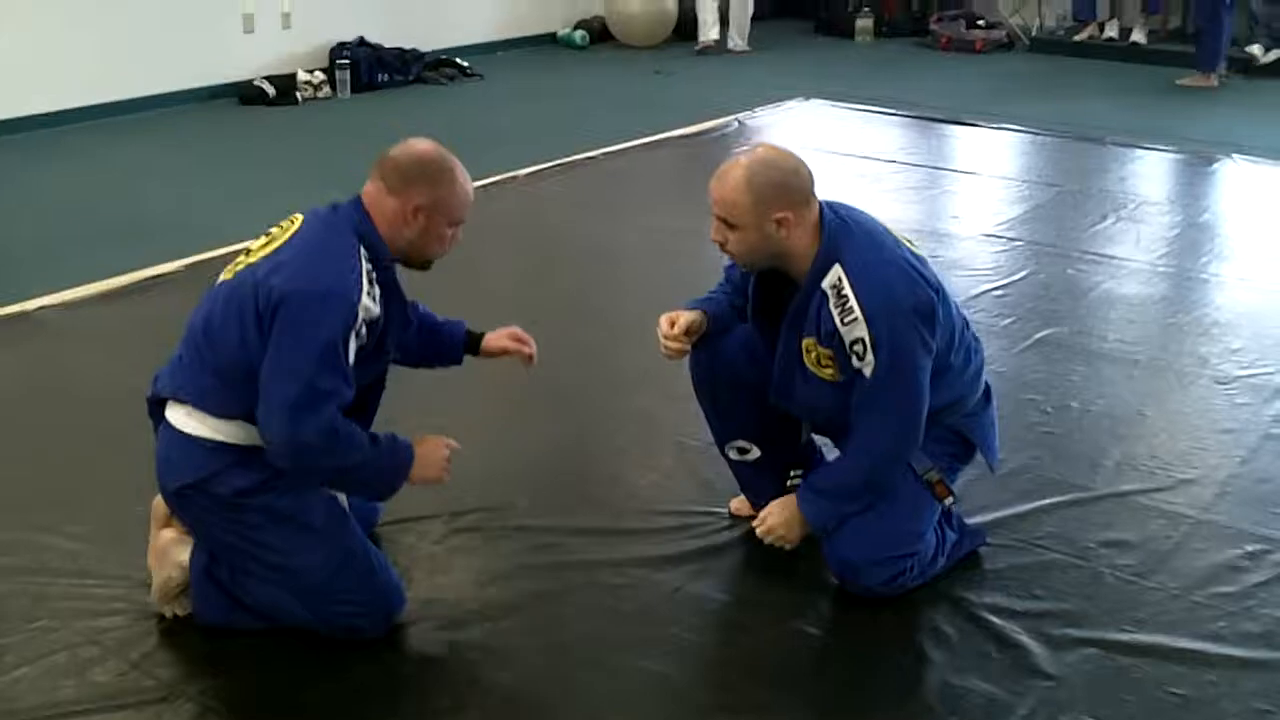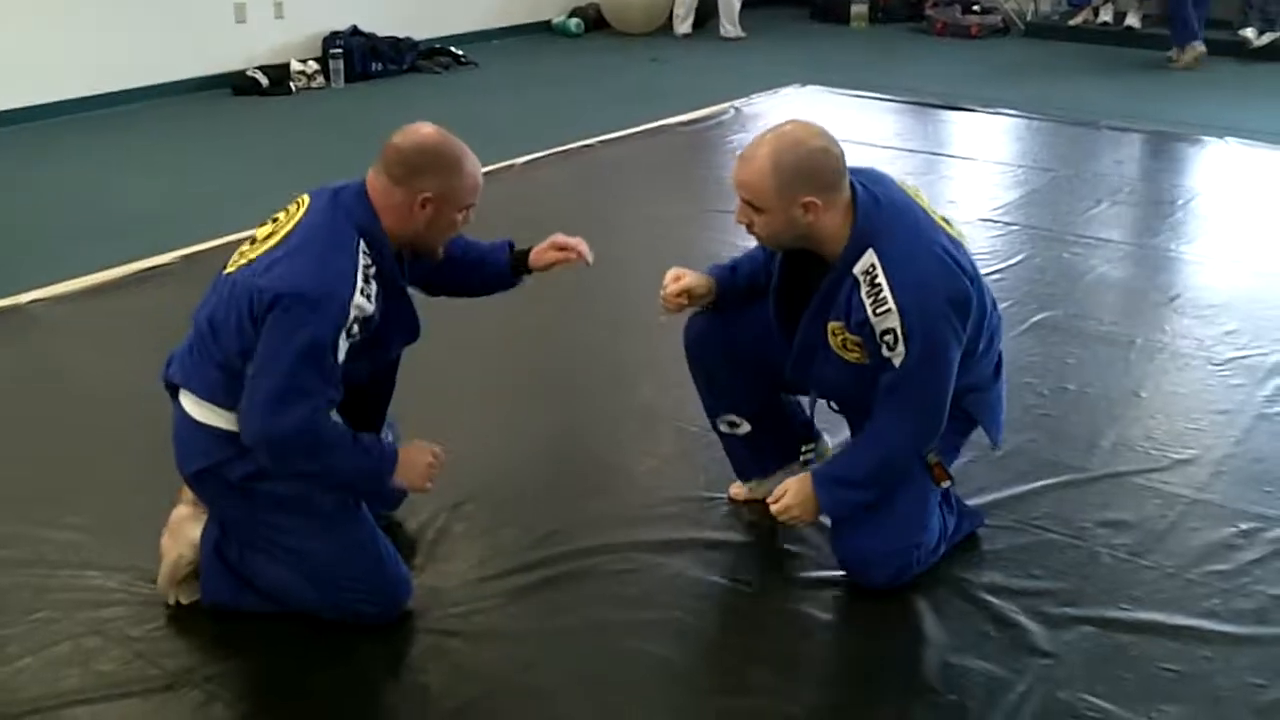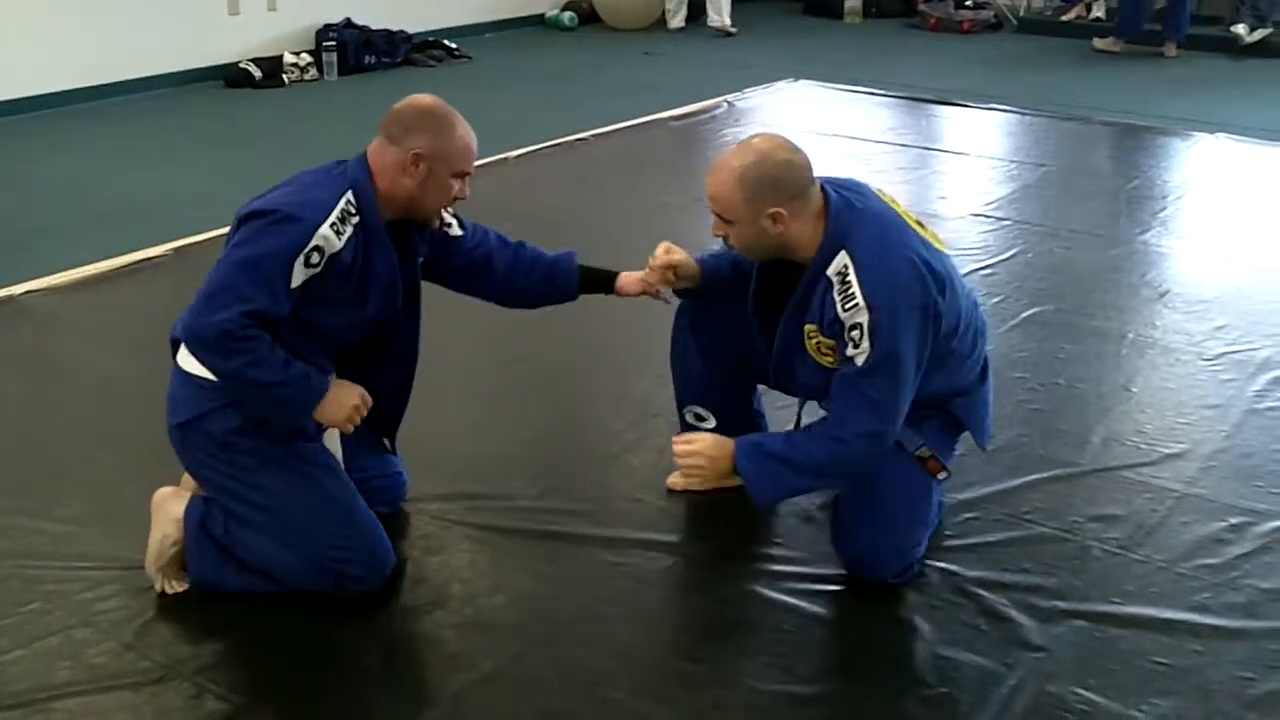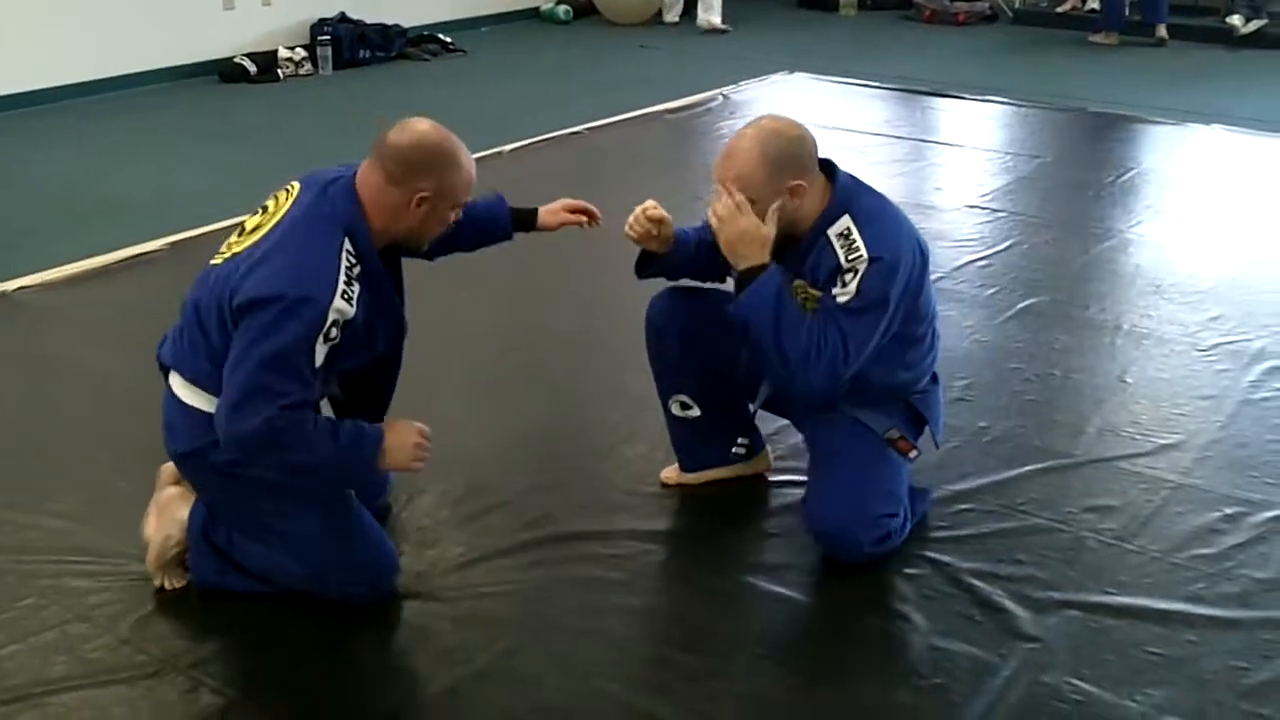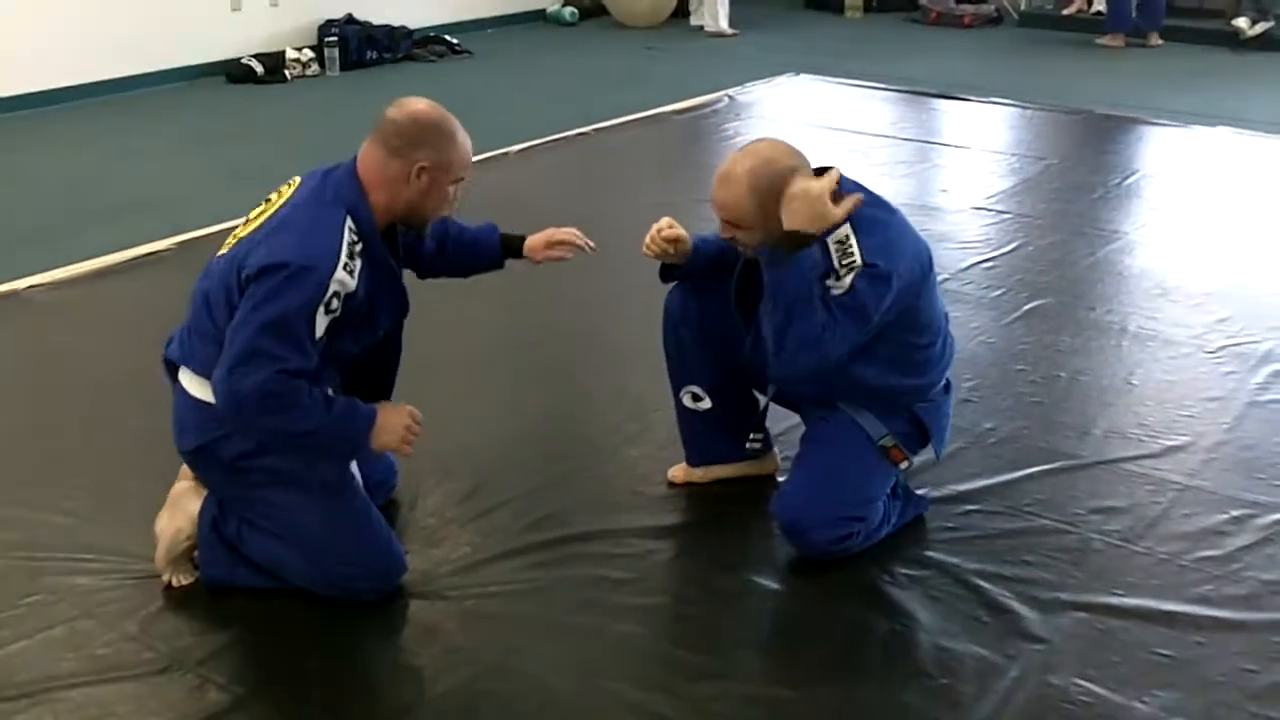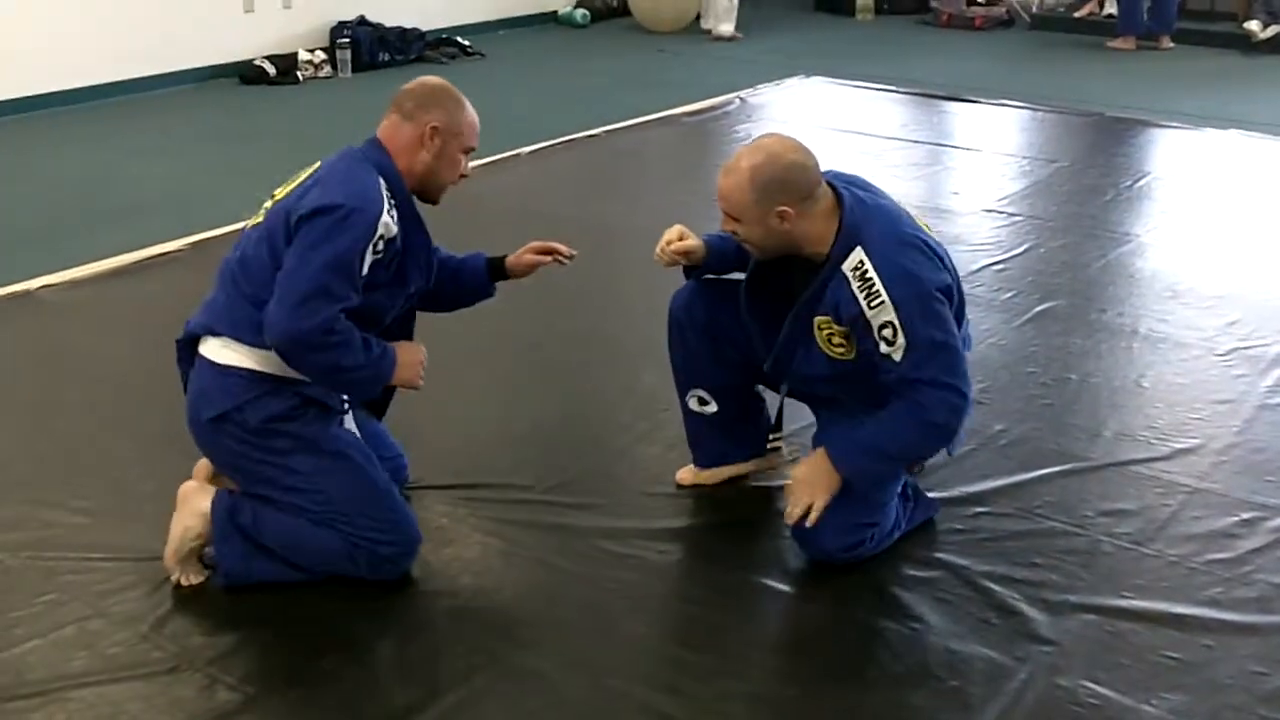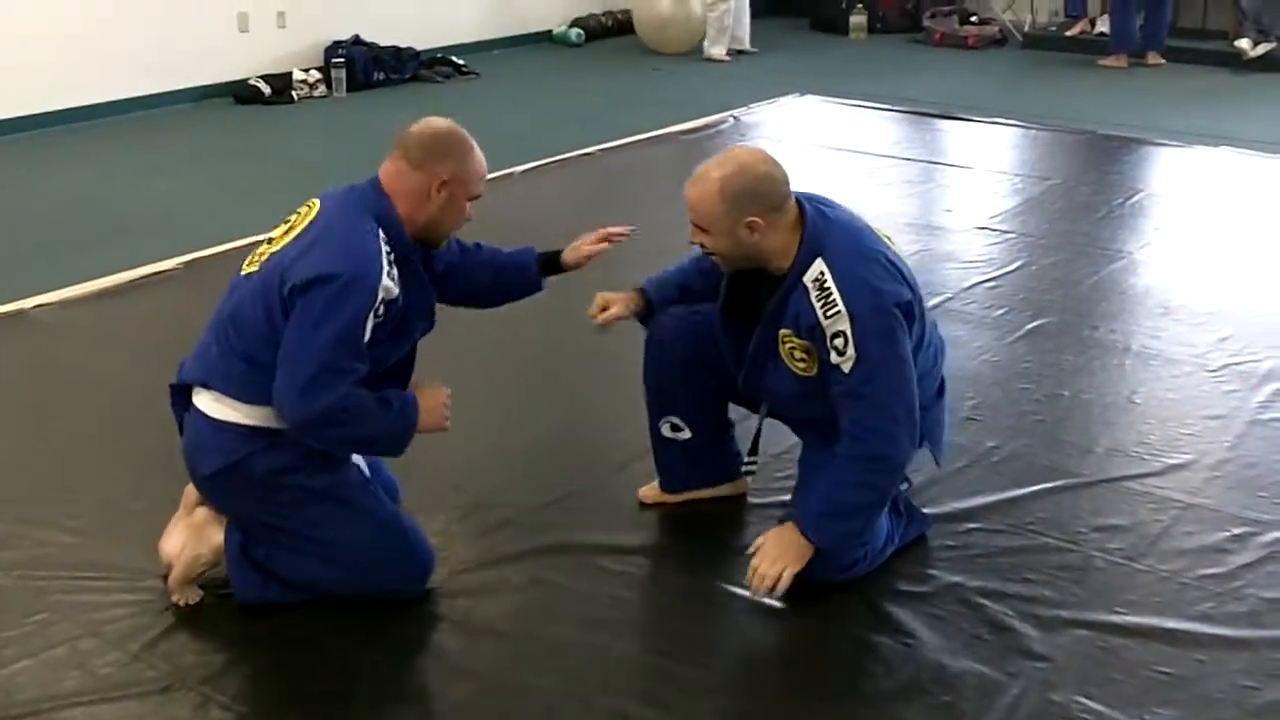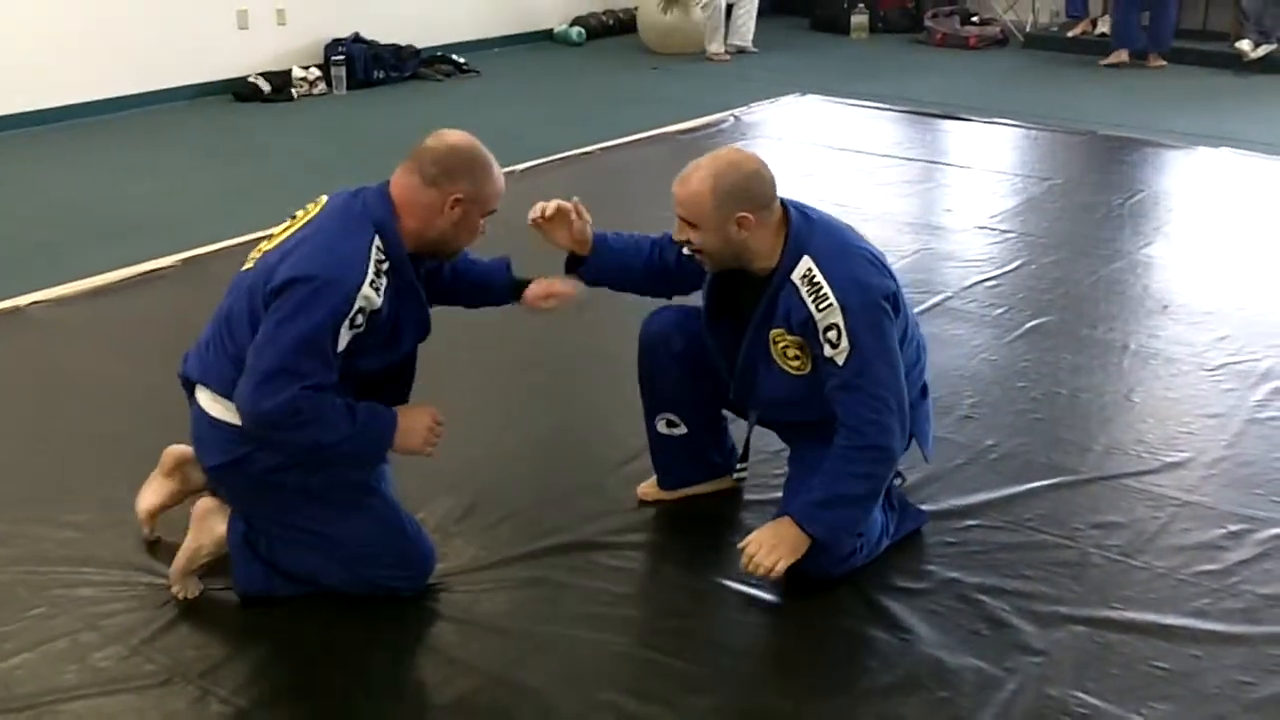
dt=0.4s
person 1, frame 1
left shoulder: (337, 234)
right shoulder: (329, 291)
left elbow: (393, 326)
right elbow: (305, 437)
left wrist: (474, 342)
right wrist: (404, 462)
left hip: (247, 433)
right hip: (222, 463)
left knee: (358, 516)
right knee: (369, 607)
left ankle: (198, 515)
right ankle: (194, 563)
person 1, frame 2
left shoulder: (348, 206)
right shoulder: (324, 287)
left elbow: (429, 261)
right elbow: (281, 430)
left wrist: (522, 261)
right wrist: (388, 462)
left hip: (260, 409)
right hip: (243, 443)
left knee: (379, 492)
right knee: (378, 594)
left ankle: (228, 502)
right ankle: (207, 546)
person 1, frame 3
left shoulder: (405, 214)
right shoulder: (304, 222)
left elbow: (492, 262)
right elbow: (214, 329)
left wrist: (609, 280)
right wrist: (315, 396)
left hip: (289, 395)
right hip: (229, 409)
left knee: (383, 489)
right knee: (360, 567)
left ankle: (231, 484)
right ankle: (192, 524)
person 1, frame 4
left shoulder: (343, 193)
right shoulder: (308, 287)
left elbow: (432, 229)
right elbow: (257, 426)
left wrist: (529, 219)
right wrist: (374, 446)
left hip: (268, 399)
right hip: (225, 429)
left knee: (369, 489)
right knee: (364, 574)
left ankle: (209, 488)
right ankle: (192, 524)
person 1, frame 5
left shoulder: (345, 187)
right shoulder: (313, 258)
left elbow: (422, 241)
right elbow: (251, 393)
left wrist: (515, 246)
right wrist: (364, 427)
left hip: (273, 387)
right hip: (236, 418)
left knee: (376, 477)
right knee: (372, 571)
left ankle: (222, 480)
right ankle: (204, 517)
person 1, frame 6
left shoulder: (364, 181)
right shoulder: (357, 207)
left elbow: (415, 276)
right elbow: (301, 329)
left wrist: (501, 268)
right wrist: (385, 364)
left hip: (271, 384)
right hip: (252, 397)
left knee: (387, 473)
right knee: (387, 546)
left ankle: (236, 471)
right ankle: (213, 514)
person 1, frame 7
left shoulder: (360, 211)
right shoulder: (353, 267)
left elbow: (445, 267)
right elbow: (317, 405)
left wrist: (554, 262)
right wrist: (410, 413)
left hip: (245, 422)
right hip: (249, 443)
left knee: (379, 496)
right knee: (402, 567)
left ankle: (222, 496)
right ankle: (224, 539)
person 1, frame 8
left shoulder: (374, 216)
right shoulder: (339, 275)
left elbow: (435, 270)
right elbow: (274, 405)
left wrist: (517, 286)
right wrist: (387, 429)
left hip: (264, 417)
right hip: (255, 435)
left knee: (367, 487)
right knee: (403, 565)
left ankle: (200, 473)
right ankle: (229, 531)
person 2, frame 1
left shoulder: (881, 298)
right shoulder: (775, 244)
left elbow: (887, 441)
right elbow: (743, 290)
left wrist: (810, 509)
right wrist: (699, 319)
left hip: (920, 427)
right hip: (836, 396)
left knee: (861, 563)
right knee: (717, 354)
left ankle: (944, 530)
right ankle: (786, 480)
person 2, frame 2
left shoulder: (914, 285)
right shoulder: (836, 192)
left elbow: (909, 424)
right elbow: (779, 261)
left wrist: (824, 490)
right wrist: (713, 285)
left hip: (929, 398)
left knee: (871, 558)
right knee: (712, 334)
left ankle: (943, 512)
right ankle: (785, 457)
person 2, frame 3
left shoulder: (884, 287)
right shoulder: (813, 205)
left elbow: (860, 435)
right elbow: (759, 264)
left wrist: (740, 459)
right wrist: (697, 273)
left hip: (918, 399)
left knee: (875, 557)
right knee: (701, 319)
left ankle: (913, 490)
right ankle: (719, 468)
person 2, frame 4
left shoulder: (879, 248)
right shoulder: (777, 201)
left elbow: (817, 371)
right elbow: (711, 248)
left wrist: (755, 267)
right wrist: (668, 243)
left hip: (866, 397)
left knee: (845, 530)
right knee: (671, 314)
left ankle: (879, 483)
right ankle: (727, 453)
person 2, frame 5
left shoulder: (879, 253)
right shoulder: (815, 200)
left elbow: (800, 358)
right elbow: (733, 258)
left wrist: (794, 243)
right wrist: (686, 252)
left hip: (879, 401)
left knee: (810, 524)
right knee: (689, 304)
left ankle: (896, 499)
right ankle: (735, 451)
person 2, frame 6
left shoulder: (896, 275)
right shoulder: (813, 197)
left elbow: (940, 401)
right elbow: (753, 250)
left wrist: (838, 461)
right wrist: (704, 252)
left hip: (895, 404)
left knee: (825, 534)
right knee: (697, 307)
left ankle: (902, 501)
right ankle: (745, 452)
person 2, frame 7
left shoulder: (859, 295)
right shoulder: (776, 218)
left elbow: (880, 439)
right elbow: (711, 270)
left wrist: (806, 531)
right wrist: (643, 299)
left hip: (873, 415)
left knee: (824, 559)
right knee: (675, 334)
left ankle: (887, 509)
right ankle: (705, 474)
person 2, frame 8
left shoulder: (846, 291)
right shoulder: (737, 239)
left elbow: (873, 431)
right elbow: (664, 262)
left wrist: (802, 524)
right wrist: (586, 246)
left hip: (855, 415)
left knee: (819, 553)
right knee: (665, 334)
left ankle: (879, 503)
right ankle: (702, 469)
